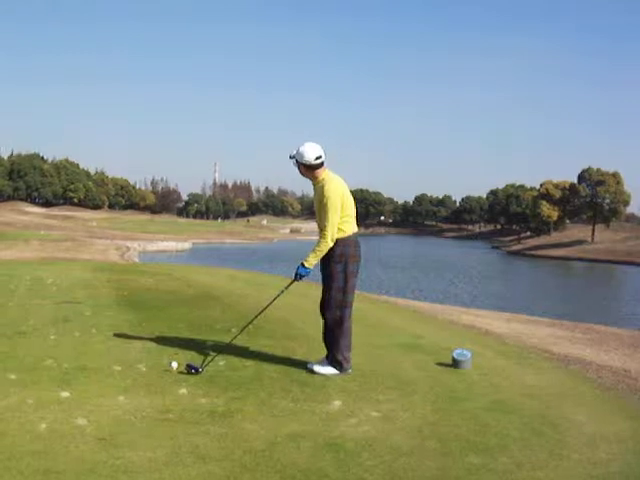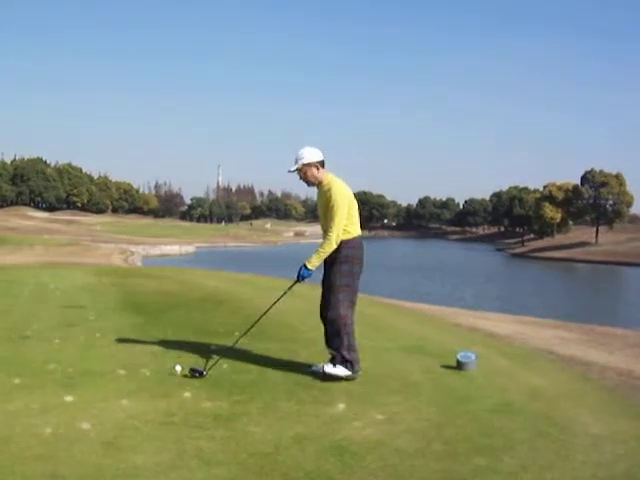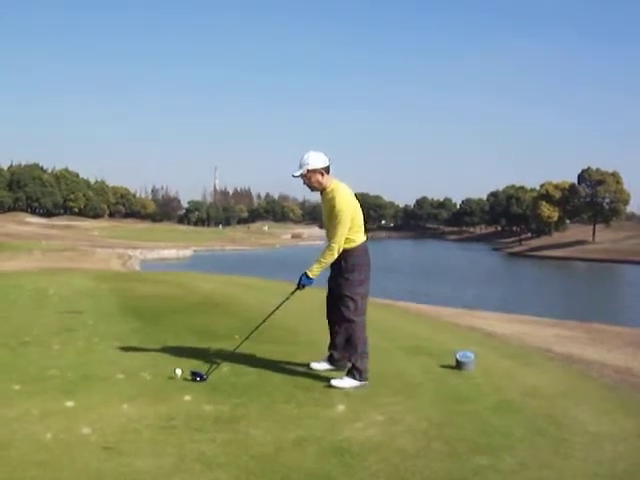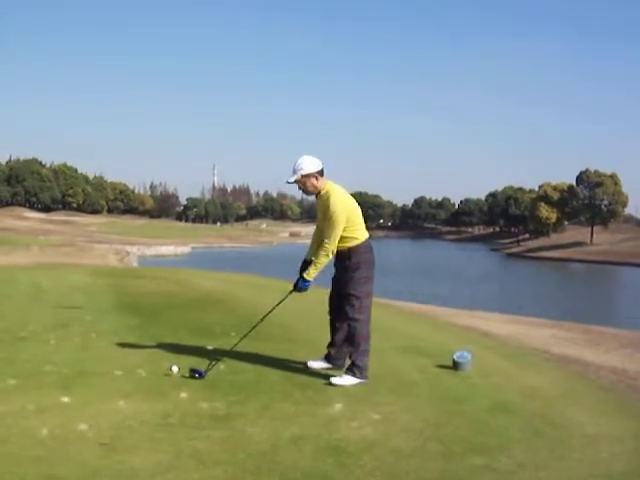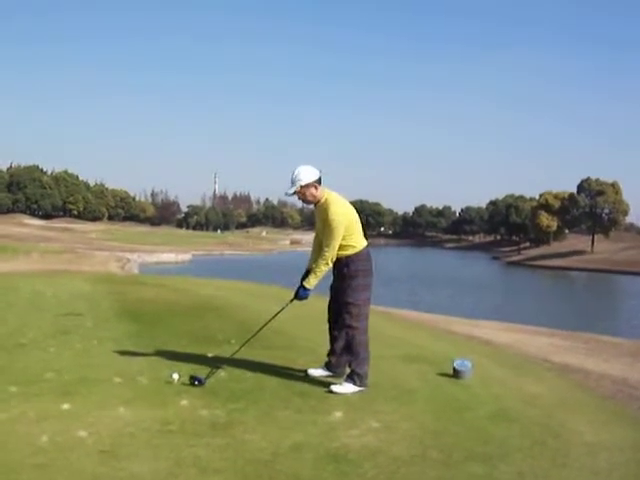
dt=1s
person 1, frame 1
left shoulder: (330, 188)
right shoulder: (323, 183)
left elbow: (328, 236)
left wrist: (307, 263)
right wrist: (312, 260)
left hip: (342, 249)
right hip: (334, 248)
left knee: (338, 308)
right knee: (329, 307)
left ankle: (340, 362)
right ankle: (332, 357)
person 1, frame 2
left shoulder: (336, 190)
right shoulder: (323, 189)
left elbow: (334, 236)
left wrist: (310, 264)
right wrist: (316, 261)
left hip: (347, 252)
right hip: (336, 252)
left knee: (339, 307)
right knee: (328, 310)
left ankle: (350, 363)
right ankle: (337, 359)
person 1, frame 3
left shoulder: (340, 198)
right shoulder: (328, 193)
left elbow: (335, 246)
left wrist: (311, 273)
left hip: (353, 259)
right hip: (341, 258)
left knee: (351, 316)
right knee: (335, 312)
left ankle: (358, 373)
right ankle: (337, 358)
person 1, frame 4
left shoulder: (336, 201)
right shoulder: (322, 196)
left elbow: (328, 247)
right elbow: (320, 232)
left wrist: (308, 276)
right wrist: (307, 260)
left hip: (358, 256)
right hip: (345, 256)
left knee: (355, 313)
right knee: (337, 309)
left ankle: (358, 370)
right ankle: (335, 357)
person 1, frame 5
left shoulder: (334, 209)
right shoulder: (320, 204)
left elbow: (328, 255)
right elbow: (319, 240)
left wrist: (308, 284)
right wrist: (308, 270)
left hip: (356, 264)
right hip: (342, 264)
left knee: (353, 320)
right knee: (336, 316)
left ankle: (358, 378)
right ankle: (335, 365)
